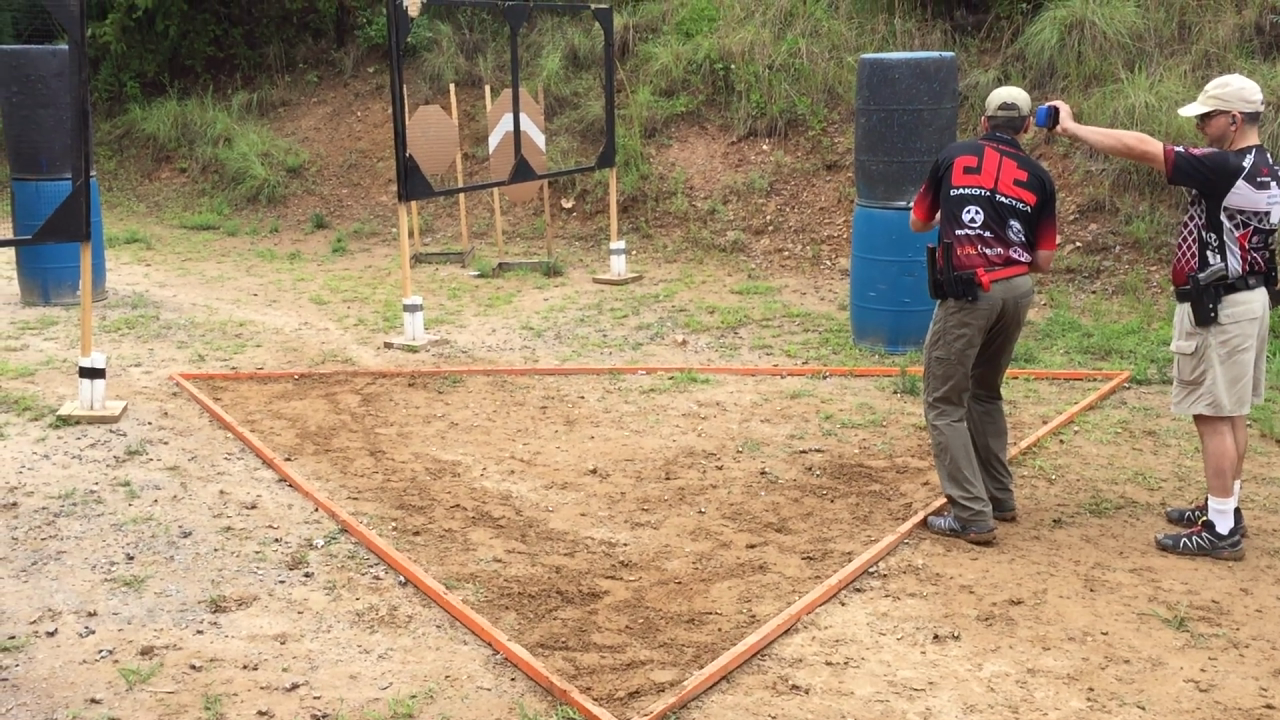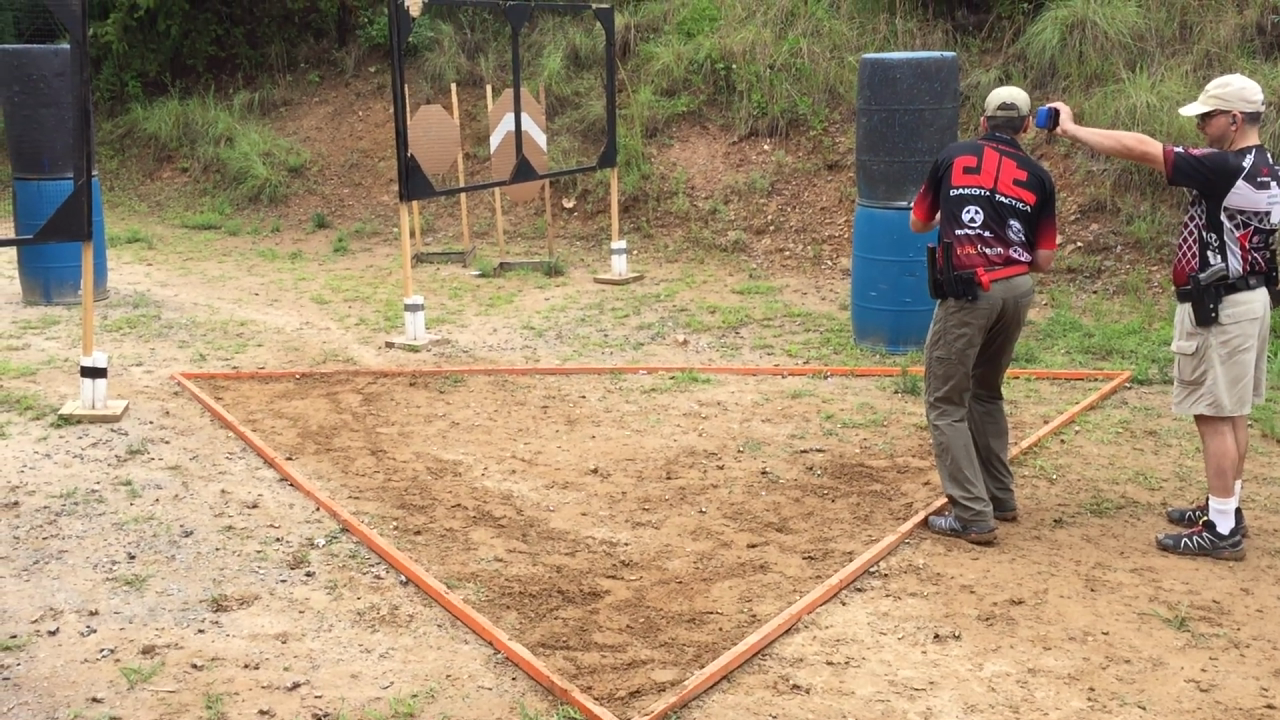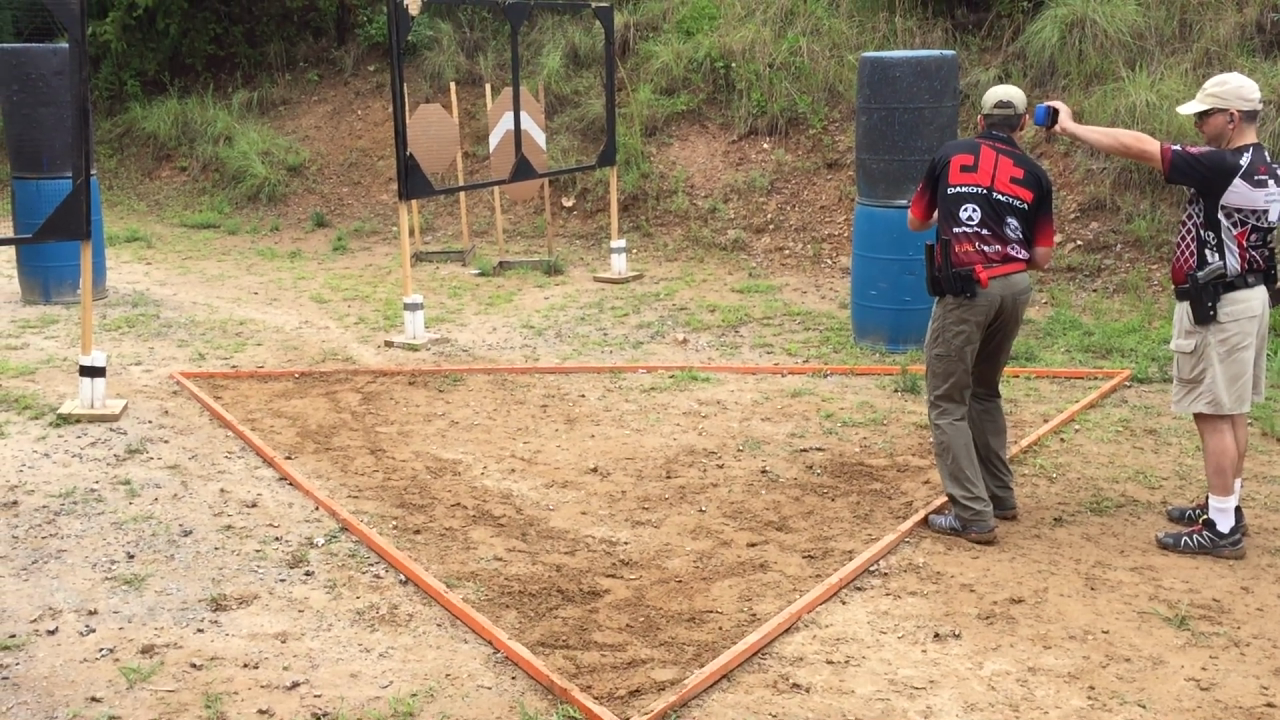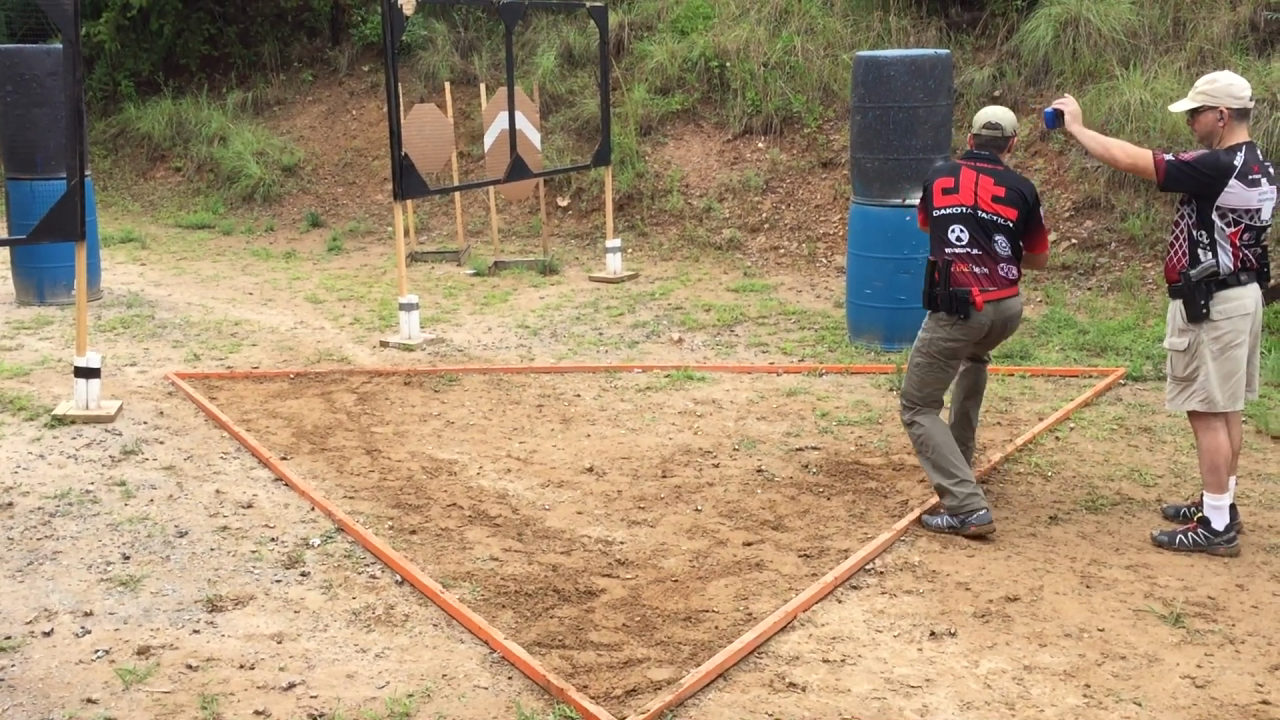
dt=0.3s
person 1, frame 1
left shoulder: (1228, 168)
left elbow: (1141, 147)
left wrist: (1073, 128)
left hip: (1218, 307)
left knee: (1213, 415)
right knee: (1232, 411)
left ankle: (1220, 529)
right ankle: (1223, 508)
person 1, frame 2
left shoulder: (1228, 168)
left elbow: (1142, 148)
left wrist: (1073, 130)
left hip: (1219, 308)
left knee: (1215, 415)
right knee: (1232, 412)
left ankle: (1220, 530)
right ankle: (1224, 509)
person 1, frame 3
left shoulder: (1224, 167)
left elbow: (1137, 146)
left wrist: (1071, 128)
left hip: (1217, 306)
left knee: (1214, 415)
right knee: (1232, 410)
left ankle: (1220, 529)
right ankle: (1224, 507)
person 1, frame 4
left shoulder: (1218, 168)
right shoulder: (1258, 167)
left elbow: (1131, 159)
left wrist: (1076, 127)
left hip: (1211, 304)
right hip: (1240, 294)
left knee: (1208, 412)
right knee: (1226, 408)
left ankle: (1215, 526)
right ankle: (1219, 505)
person 2, frame 1
left shoulder: (953, 157)
right shoulder: (1038, 177)
left elbow: (919, 222)
right elbow: (1043, 260)
left hip: (970, 292)
right hip: (1017, 291)
left knee: (945, 402)
right knee: (985, 392)
left ankle: (972, 515)
right ankle: (999, 497)
person 2, frame 2
left shoulder: (952, 157)
right shoulder: (1038, 177)
left elbow: (918, 223)
right elbow: (1043, 260)
left hip: (969, 292)
right hip: (1017, 291)
left knee: (946, 402)
right knee: (986, 392)
left ankle: (973, 516)
right ankle: (1000, 497)
person 2, frame 3
left shoulder: (950, 155)
right shoulder: (1034, 174)
left elbow: (916, 222)
right elbow: (1042, 258)
left hip: (965, 291)
right hip: (1015, 288)
left knee: (949, 404)
right knee: (984, 393)
left ankle: (973, 516)
right ankle: (1000, 497)
person 2, frame 4
left shoulder: (938, 177)
right shoulder: (1022, 188)
right elbow: (1039, 260)
left hip: (956, 308)
right hip: (1006, 307)
left knee: (918, 407)
right knee: (974, 357)
left ankle: (967, 508)
right ankle: (960, 453)
